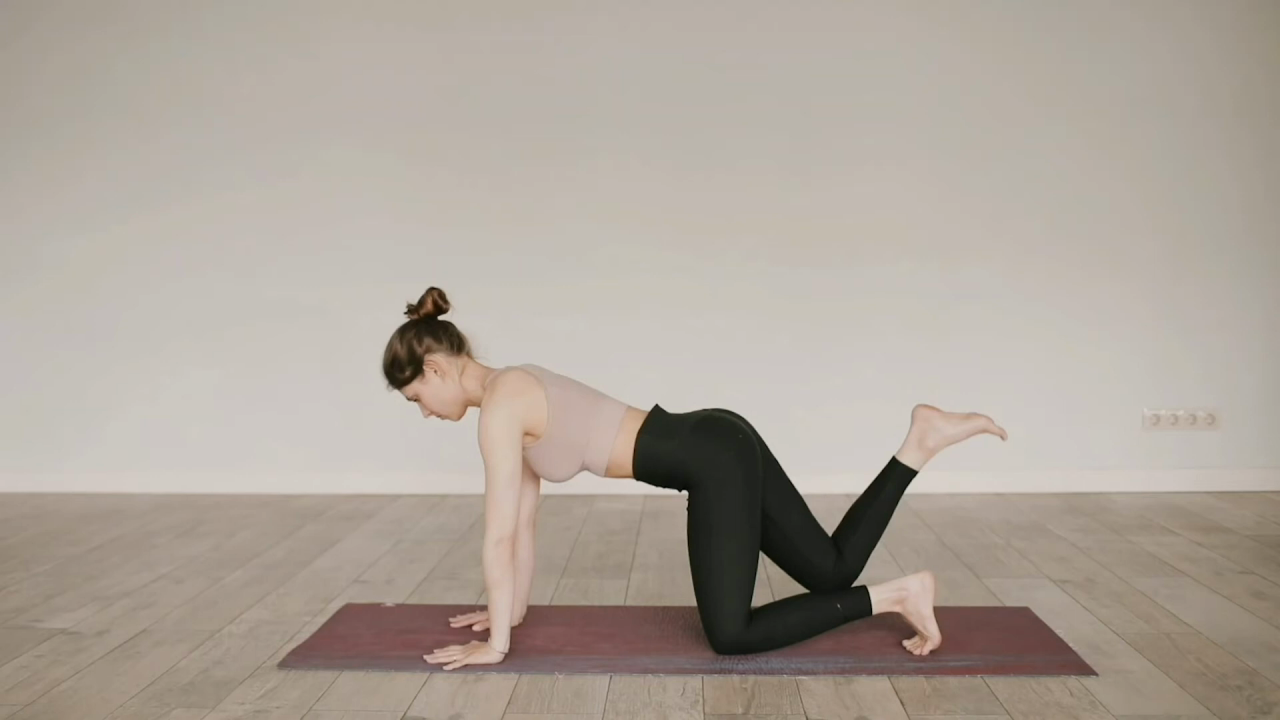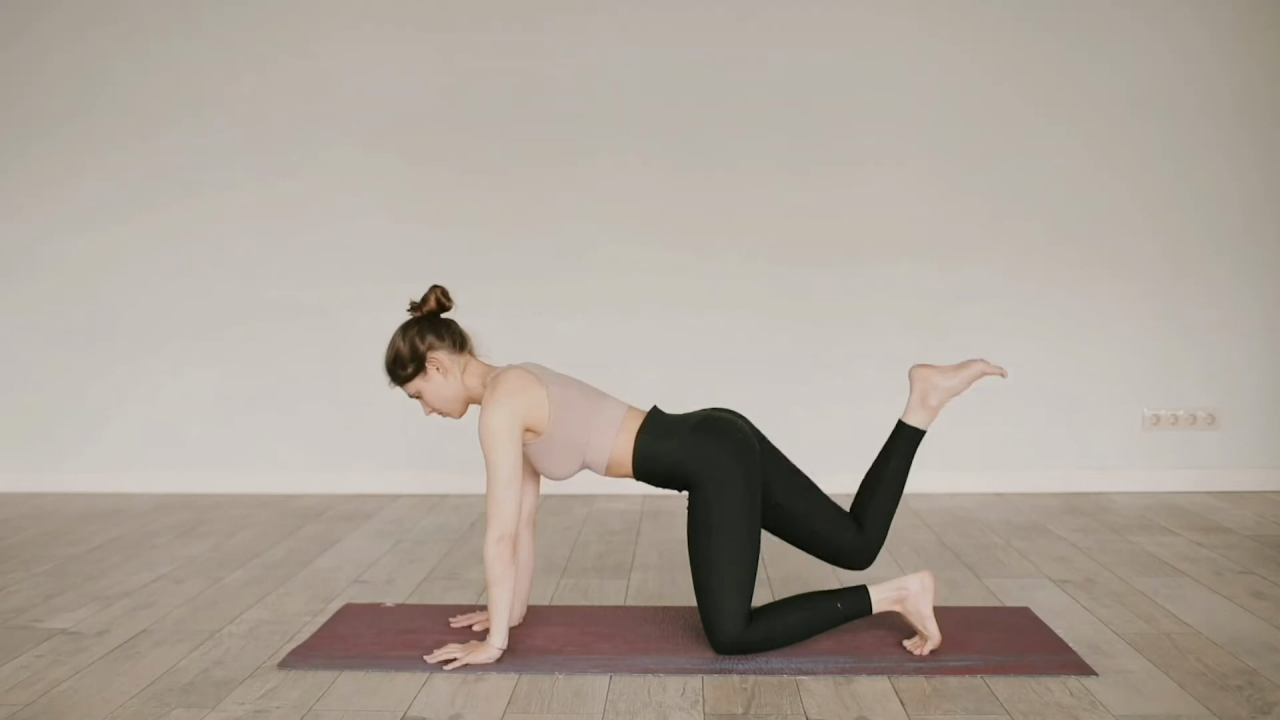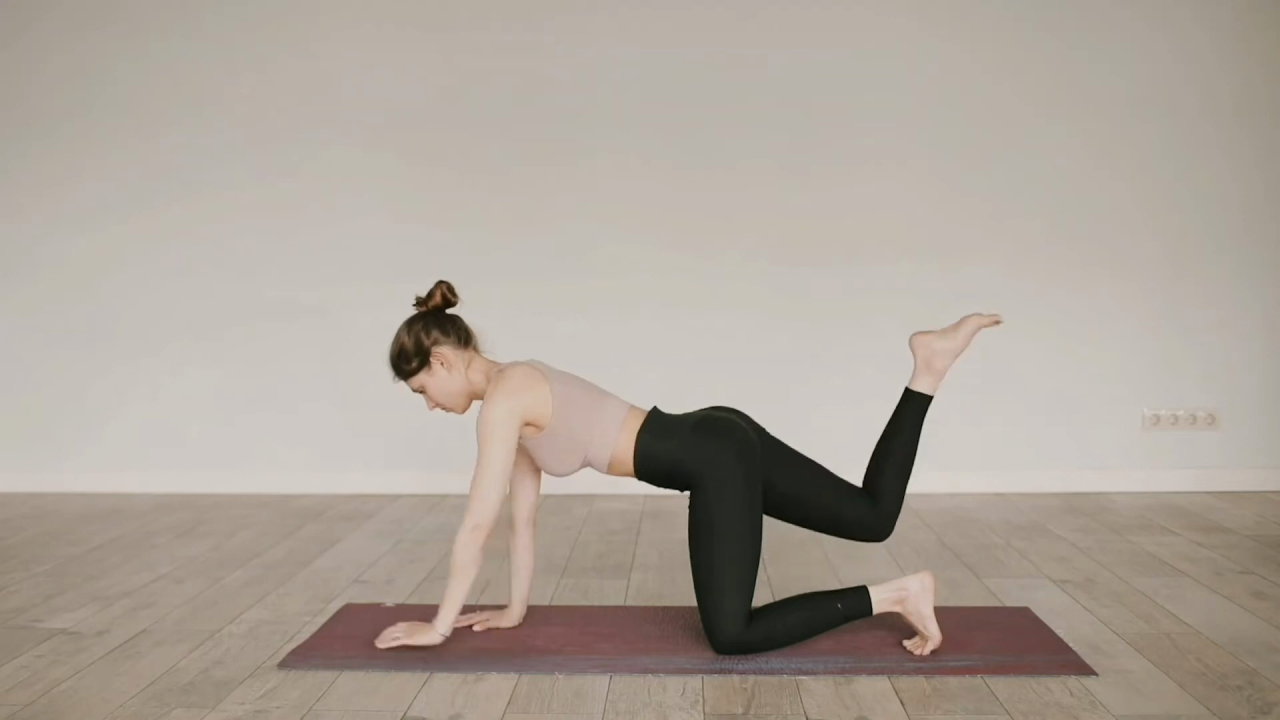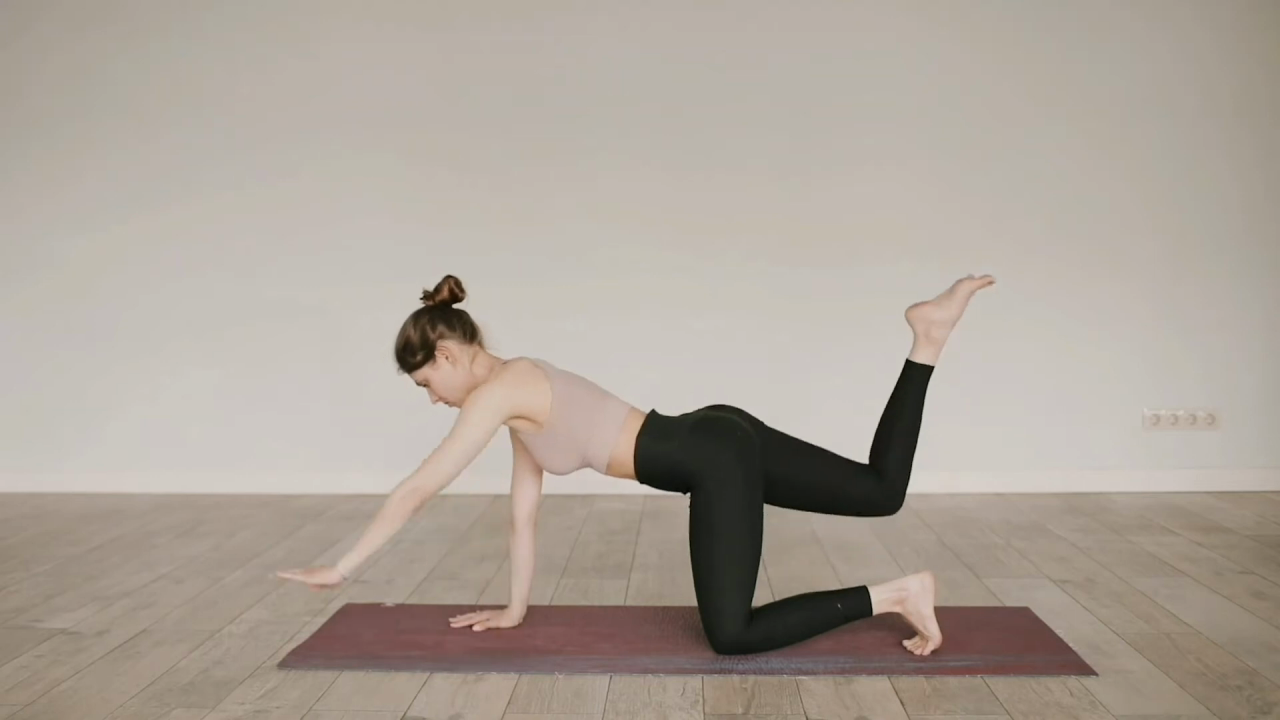
dt=0.2s
person 1, frame 1
left shoulder: (497, 407)
right shoulder: (513, 394)
left elbow: (498, 536)
right elbow: (523, 518)
left wrist: (495, 643)
right wrist: (512, 609)
left hip: (715, 460)
right hip: (719, 445)
left knee: (731, 634)
right knee: (831, 572)
left ankle: (894, 594)
right ankle: (921, 440)
person 1, frame 2
left shoulder: (498, 404)
right shoulder: (515, 394)
left elbow: (501, 533)
right elbow: (524, 518)
left wrist: (493, 640)
right wrist: (513, 608)
left hip: (714, 460)
right hip: (720, 444)
left knee: (730, 633)
right knee: (857, 545)
left ankle: (893, 595)
right ankle: (921, 402)
person 1, frame 3
left shoulder: (505, 399)
right shoulder: (526, 397)
left elbow: (480, 520)
right elbow: (523, 515)
left wrist: (443, 622)
right wrist: (515, 608)
left hip: (717, 462)
right hip: (722, 446)
left knee: (732, 635)
right knee: (873, 517)
left ankle: (891, 596)
right ankle: (929, 367)
person 1, frame 4
left shoulder: (500, 390)
right shoulder: (523, 394)
left elbow: (426, 482)
right elbow: (524, 513)
left wrist: (344, 565)
right wrist: (516, 608)
left hip: (715, 461)
right hip: (720, 445)
left knee: (732, 635)
right knee: (881, 492)
left ankle: (890, 597)
right ankle: (925, 337)
